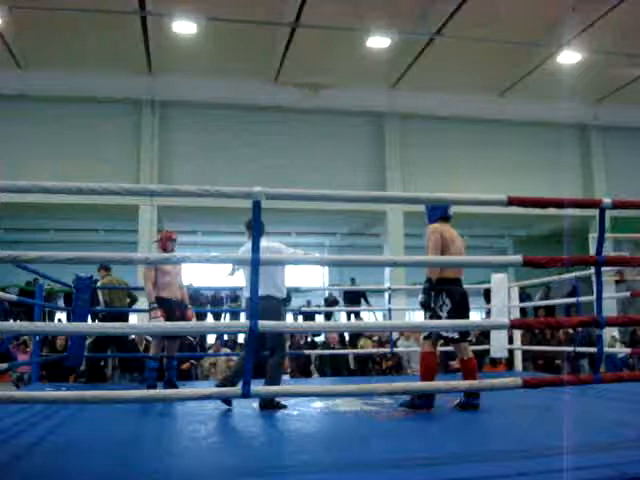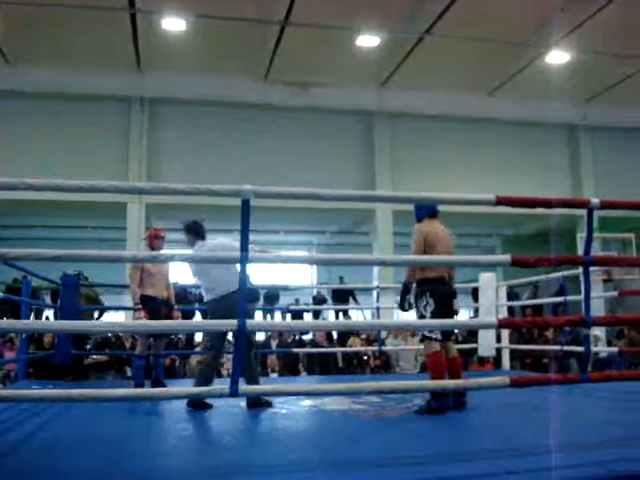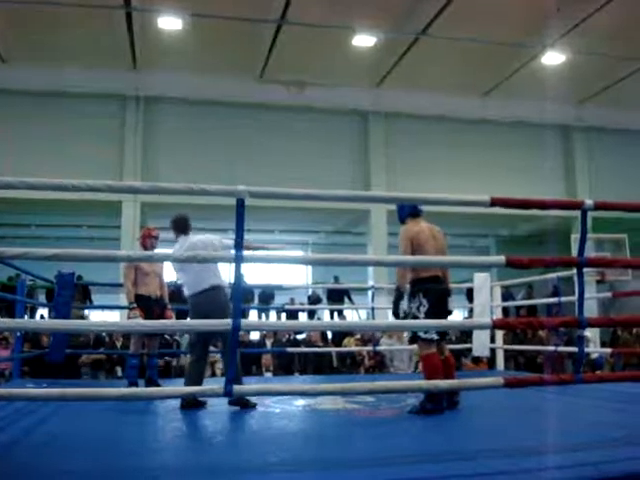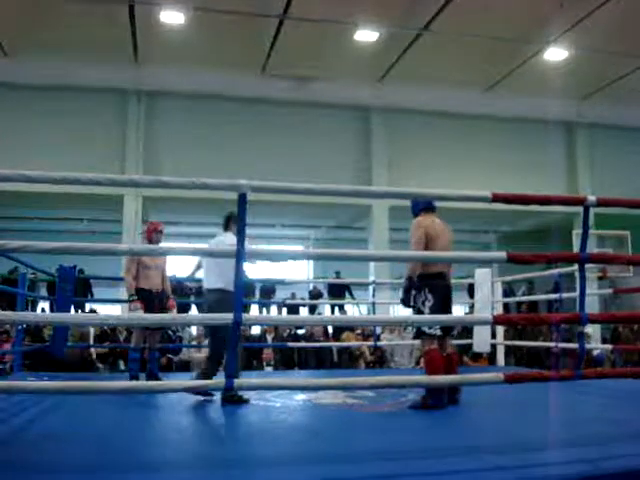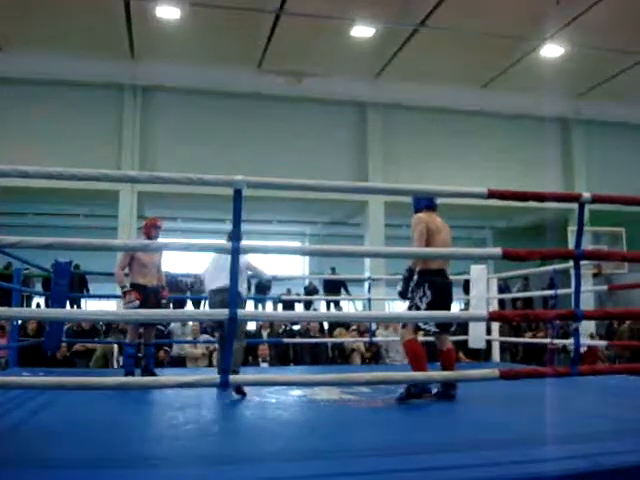
dt=0.5s
person 1, frame 1
left shoulder: (434, 229)
right shoulder: (457, 236)
left wrist: (427, 288)
left hip: (444, 289)
right hip: (458, 289)
left knee: (430, 341)
right knee: (461, 343)
left ankle: (425, 396)
right ankle: (472, 397)
person 1, frame 2
left shoulder: (421, 228)
right shoulder: (446, 232)
left wrist: (405, 289)
right wrist: (452, 295)
left hip: (428, 289)
right hip: (444, 288)
left knee: (431, 342)
right knee: (446, 341)
left ankle: (440, 398)
right ankle: (458, 395)
person 1, frame 3
left shoulder: (407, 231)
right shoulder: (437, 231)
left elbow: (404, 266)
right elbow: (445, 267)
left wrist: (398, 297)
right wrist: (447, 294)
left hip: (423, 289)
right hip: (439, 288)
left knee: (426, 344)
right knee: (439, 343)
left ankle: (434, 399)
right ankle: (451, 395)
person 1, frame 4
left shoulder: (419, 223)
right shoulder: (445, 227)
left wrist: (409, 285)
left hip: (428, 285)
right hip: (443, 284)
left knee: (428, 340)
right knee: (443, 340)
left ankle: (435, 395)
right ankle: (452, 391)
person 1, frame 5
left shoulder: (419, 219)
right shoulder: (444, 225)
left elbow: (418, 251)
left wrist: (407, 277)
left hip: (428, 280)
right hip: (444, 280)
left knee: (408, 330)
right knee: (442, 335)
left ankle: (420, 383)
right ankle: (448, 387)
person 2, frame 1
left shoulder: (243, 251)
right shoulder: (276, 248)
left elbow: (235, 267)
right elbow: (302, 256)
left wrist: (232, 271)
right hip: (272, 303)
left knee: (253, 349)
right knee: (276, 351)
left ankle: (227, 384)
right ankle: (268, 398)
person 2, frame 2
right shoulder: (224, 244)
left hip: (214, 305)
right hip: (235, 299)
left knee: (213, 351)
right knee: (246, 347)
left ankle: (197, 396)
right ankle: (254, 396)
person 2, frame 3
left shoulder: (175, 253)
right shoulder: (205, 240)
right wrist: (266, 247)
left hip: (194, 301)
right hip: (215, 295)
left knee: (197, 350)
right knee: (228, 344)
left ankle: (189, 397)
right ankle: (236, 394)
person 2, frame 4
left shoulder: (213, 243)
right shoulder: (234, 243)
left elbow: (201, 263)
left wrist: (193, 273)
left hip: (209, 296)
right hip: (225, 296)
left knee: (216, 344)
left ankle: (202, 382)
right ankle: (229, 392)
person 2, frame 5
left shoulder: (216, 256)
right shoulder: (238, 253)
left elbow: (204, 276)
right elbow: (250, 267)
right wrist: (266, 276)
left hip: (213, 297)
right hip: (231, 295)
left knee: (223, 337)
right knee: (237, 337)
right ankle: (233, 375)
person 3, frame 1
left shoulder: (177, 263)
right elbow: (148, 285)
left wrist: (187, 306)
right wrist: (153, 306)
left hip: (178, 304)
right hip: (162, 303)
left knee: (173, 346)
right knee: (157, 344)
left ankle: (170, 383)
right ankle: (151, 385)
person 3, frame 2
left shoulder: (165, 261)
right elbow: (134, 285)
left wrist: (173, 306)
right wrist: (138, 307)
left hip: (164, 303)
right hip: (148, 302)
left knee: (160, 345)
right knee: (143, 343)
left ankle: (158, 381)
right ankle: (138, 384)
person 3, frame 3
left shoulder: (159, 261)
right elbow: (128, 284)
left wrist: (167, 306)
right wrist: (133, 306)
left hip: (157, 303)
right hip: (141, 302)
left knee: (153, 345)
right knee: (137, 343)
left ankle: (152, 381)
right ankle: (132, 383)
person 3, frame 4
left shoulder: (162, 255)
right elbow: (128, 277)
left wrist: (170, 297)
right wrist: (133, 298)
left hip: (159, 297)
right hip: (143, 295)
left knee: (155, 339)
right knee: (138, 337)
left ankle: (153, 374)
right ankle: (134, 377)
person 3, frame 5
left shoulder: (158, 250)
right elbow: (119, 270)
left wrist: (164, 290)
right wrist: (126, 290)
left hip: (153, 293)
right hip: (137, 292)
left knee: (150, 334)
right knee: (133, 333)
left ankle: (148, 370)
right ankle: (128, 373)
